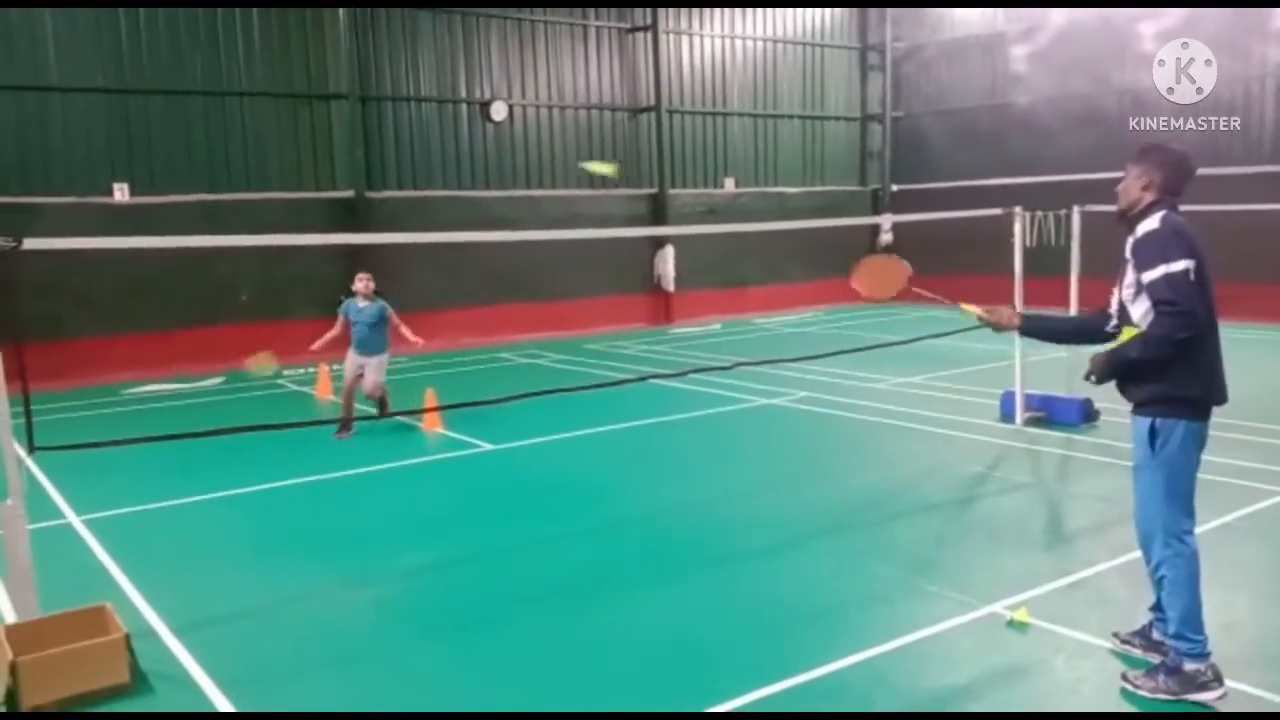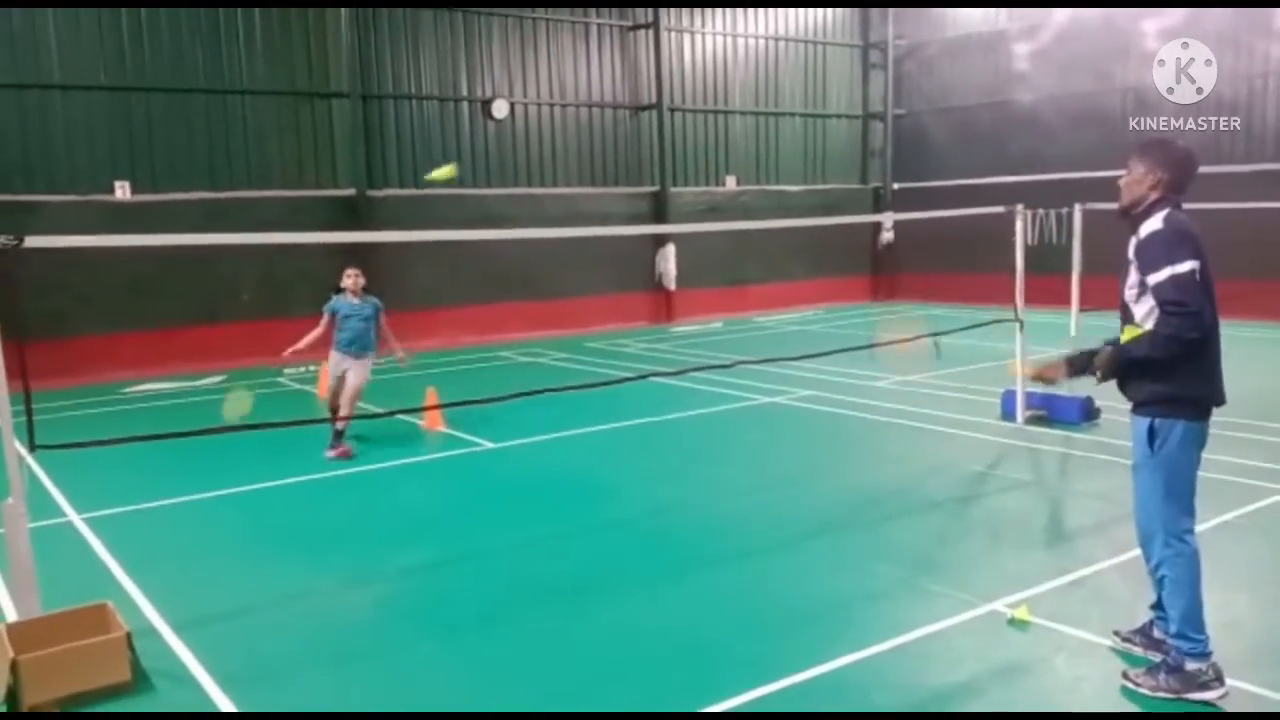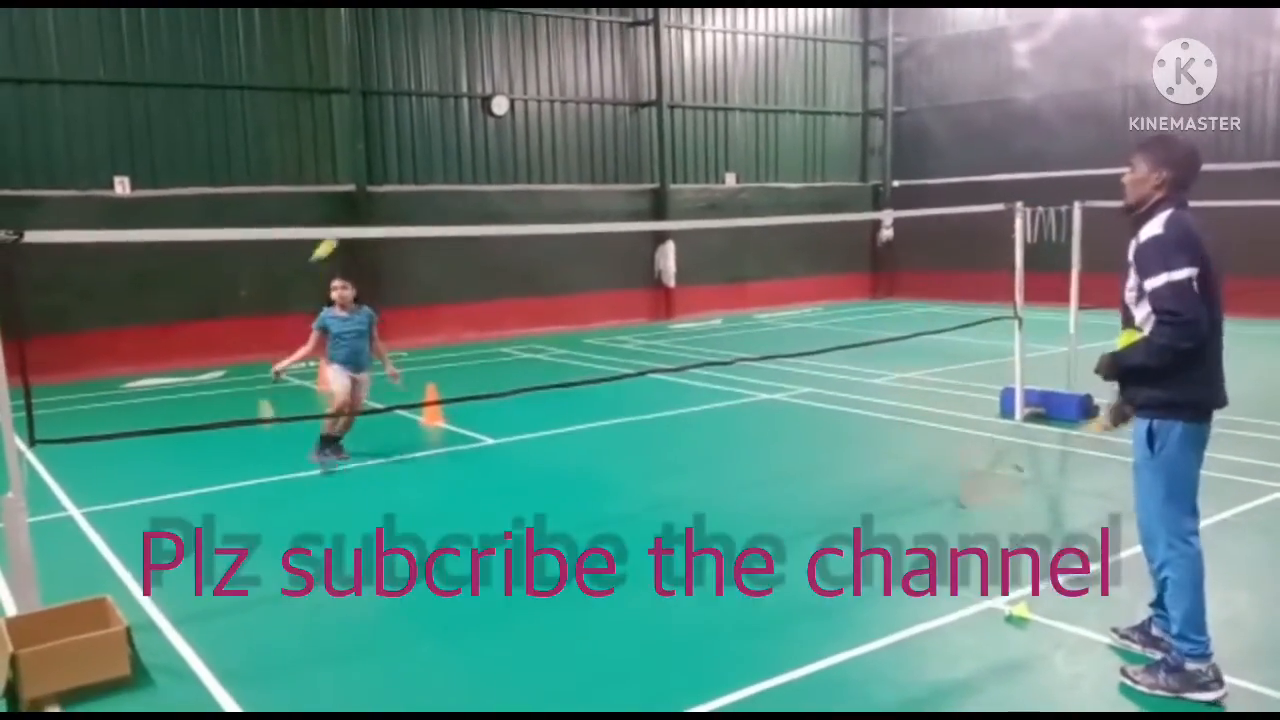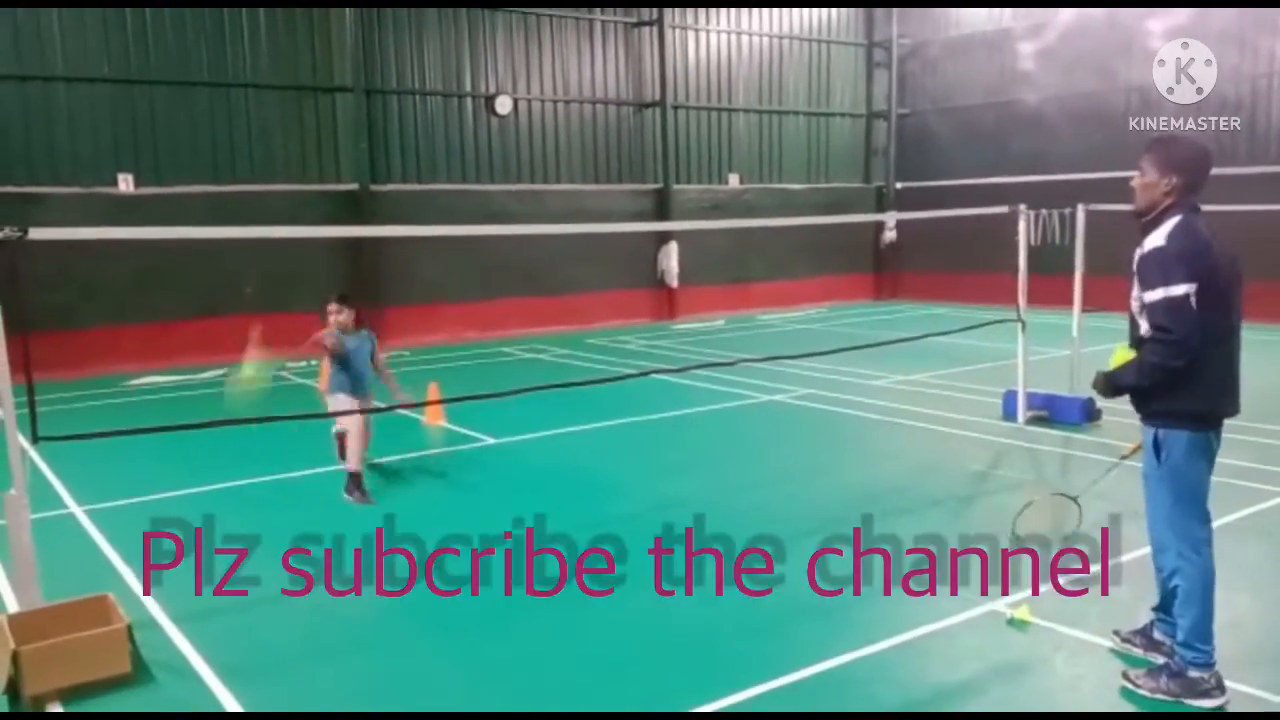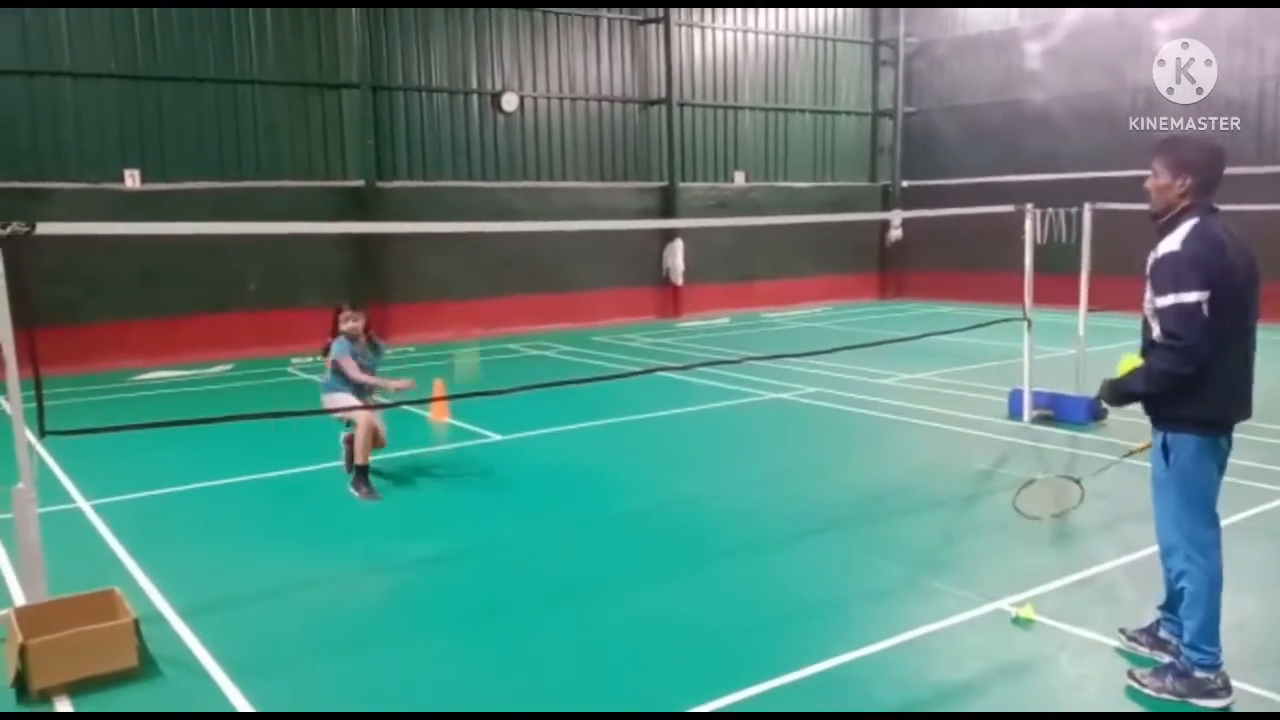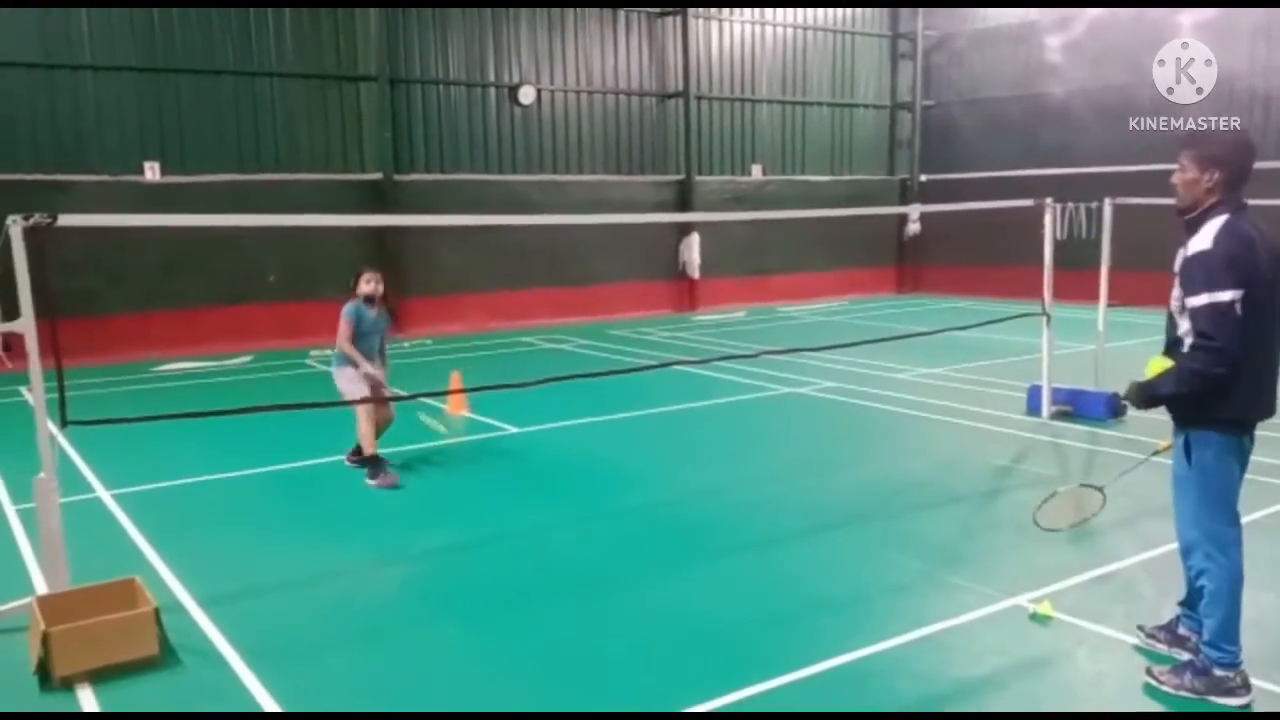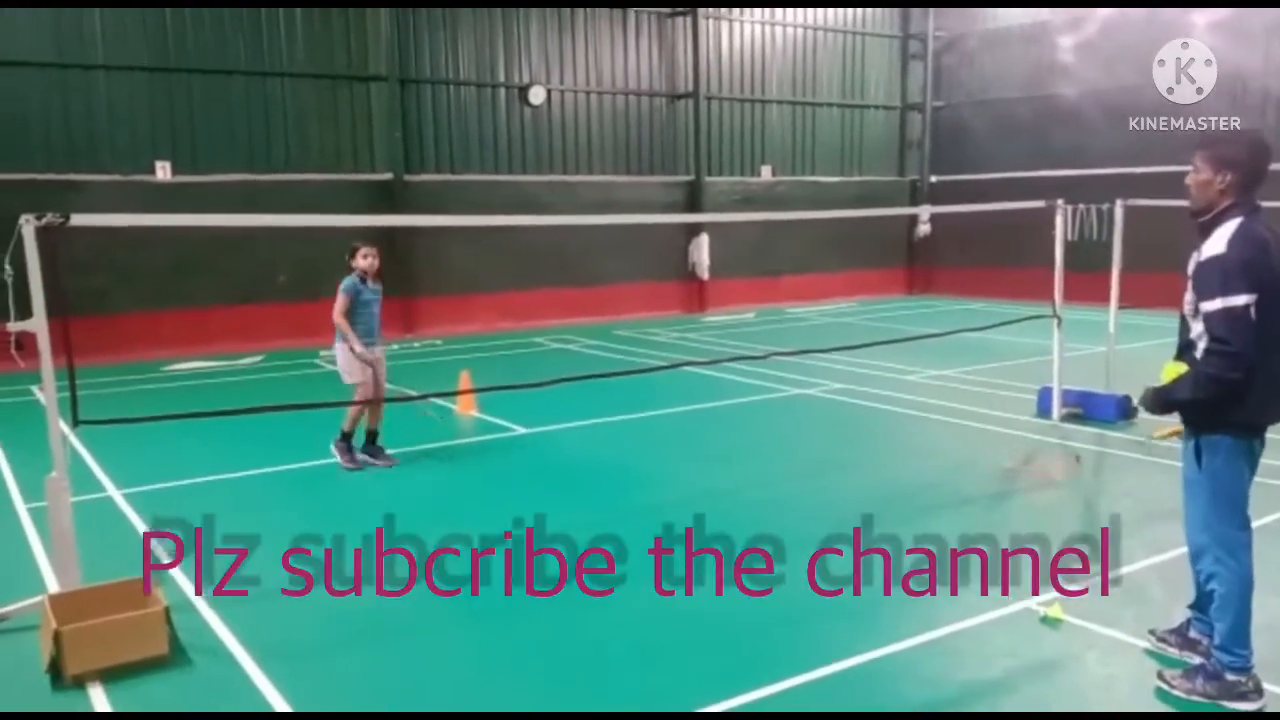
dt=0.2s
person 1, frame 1
left shoulder: (1159, 234)
right shoulder: (1152, 238)
left elbow: (1178, 322)
right elbow: (1112, 323)
left wrist: (1115, 361)
right wrist: (1025, 322)
left hip: (1170, 405)
right hip: (1167, 402)
left knee: (1166, 529)
right knee: (1159, 525)
left ankle: (1192, 664)
right ankle: (1167, 627)
person 1, frame 2
left shoulder: (1162, 234)
right shoulder: (1158, 235)
left elbow: (1185, 323)
left wrist: (1118, 356)
right wrist: (1075, 363)
left hip: (1169, 405)
right hip: (1167, 401)
left knee: (1167, 528)
right knee: (1159, 524)
left ankle: (1192, 663)
right ankle: (1166, 624)
person 1, frame 3
left shoulder: (1161, 236)
right shoulder: (1173, 233)
left elbow: (1179, 331)
left wrist: (1120, 363)
right wrist: (1133, 390)
left hip: (1170, 406)
right hip: (1176, 401)
left knee: (1168, 529)
right knee: (1162, 525)
left ankle: (1193, 663)
right ankle: (1166, 625)
person 1, frame 4
left shoulder: (1166, 247)
right shoulder: (1200, 240)
left elbow: (1170, 346)
left wrist: (1117, 380)
left hip: (1178, 414)
right hip: (1199, 406)
left knee: (1181, 535)
right knee: (1174, 531)
left ankle: (1194, 669)
right ankle: (1168, 628)
person 1, frame 5
left shoulder: (1182, 251)
right shoulder: (1222, 241)
left elbow: (1179, 352)
left wrist: (1124, 388)
left hip: (1189, 416)
right hip: (1212, 407)
left knee: (1189, 536)
right knee: (1182, 530)
left ankle: (1200, 669)
right ankle: (1174, 627)
person 1, frame 6
left shoulder: (1212, 247)
left elbow: (1210, 352)
left wrist: (1153, 391)
left hip: (1212, 414)
right hip: (1231, 406)
left knee: (1209, 533)
right knee: (1202, 527)
left ankle: (1219, 666)
right ankle: (1194, 624)
person 1, frame 7
left shoulder: (1227, 250)
left elbow: (1226, 357)
left wrist: (1169, 396)
right wrist: (1186, 396)
left hip: (1224, 419)
left knee: (1219, 536)
right knee: (1210, 530)
left ankle: (1232, 670)
right ankle: (1204, 628)
person 2, frame 1
left shoulder: (381, 306)
right shoulder: (348, 305)
left elbow: (399, 325)
right elbow: (338, 328)
left wrist: (412, 338)
right wrist: (320, 343)
left hip: (377, 355)
right hip: (356, 353)
left knee: (371, 391)
right knee: (347, 389)
left ankle: (381, 394)
right ankle: (346, 424)
person 2, frame 2
left shoulder: (374, 304)
right shoulder: (335, 303)
left elbow: (384, 330)
right elbow: (320, 330)
left wrist: (397, 350)
right wrist: (296, 347)
left hip: (363, 359)
right hip: (339, 356)
left knee: (350, 397)
right knee: (334, 398)
left ankle: (337, 439)
right ankle: (337, 420)
person 2, frame 3
left shoulder: (367, 314)
right shoulder: (325, 317)
left elbow: (375, 342)
right elbow: (310, 347)
left wrist: (388, 365)
right wrist: (285, 363)
left hip: (362, 370)
right hip: (337, 367)
left knee: (352, 413)
right knee: (342, 400)
left ankle: (334, 441)
right ankle: (324, 443)
person 2, frame 4
left shoulder: (367, 336)
right shoulder: (332, 336)
left elbow: (380, 367)
right elbow: (330, 345)
left wrist: (397, 391)
right wrist: (326, 338)
left hip: (363, 396)
right hip: (340, 395)
left knee: (361, 438)
right knee: (356, 428)
left ankle: (342, 432)
right ankle: (354, 484)
person 2, frame 5
left shoulder: (375, 346)
right shoulder: (341, 346)
right elbow: (356, 376)
right wrist: (390, 384)
left hip: (360, 395)
right hip: (337, 393)
left knee: (380, 440)
right knee: (366, 422)
left ankle: (351, 438)
right ankle: (360, 479)
person 2, frame 6
left shoulder: (384, 313)
right shoulder: (353, 309)
right elbow: (343, 343)
left wrist: (383, 372)
right wrist: (364, 365)
left hip: (372, 369)
right hip: (348, 368)
left knee: (387, 415)
right knee: (366, 411)
left ankle: (359, 453)
right ankle: (374, 469)
person 2, frame 7
left shoulder: (377, 286)
right shoulder: (350, 284)
right elbow: (338, 316)
left wrist: (378, 345)
right wrist: (355, 343)
left hip: (373, 347)
right hip: (351, 347)
left knee: (378, 397)
right knee: (365, 395)
left ankle: (370, 446)
right ankle: (343, 443)
